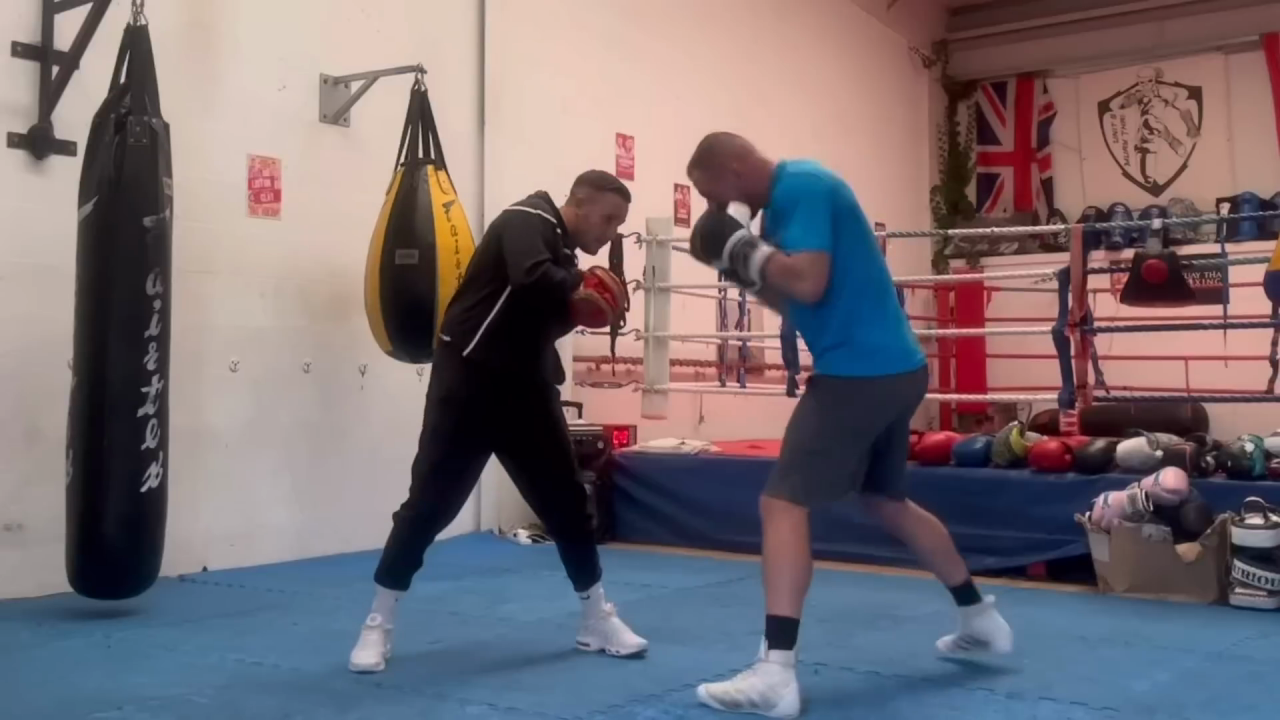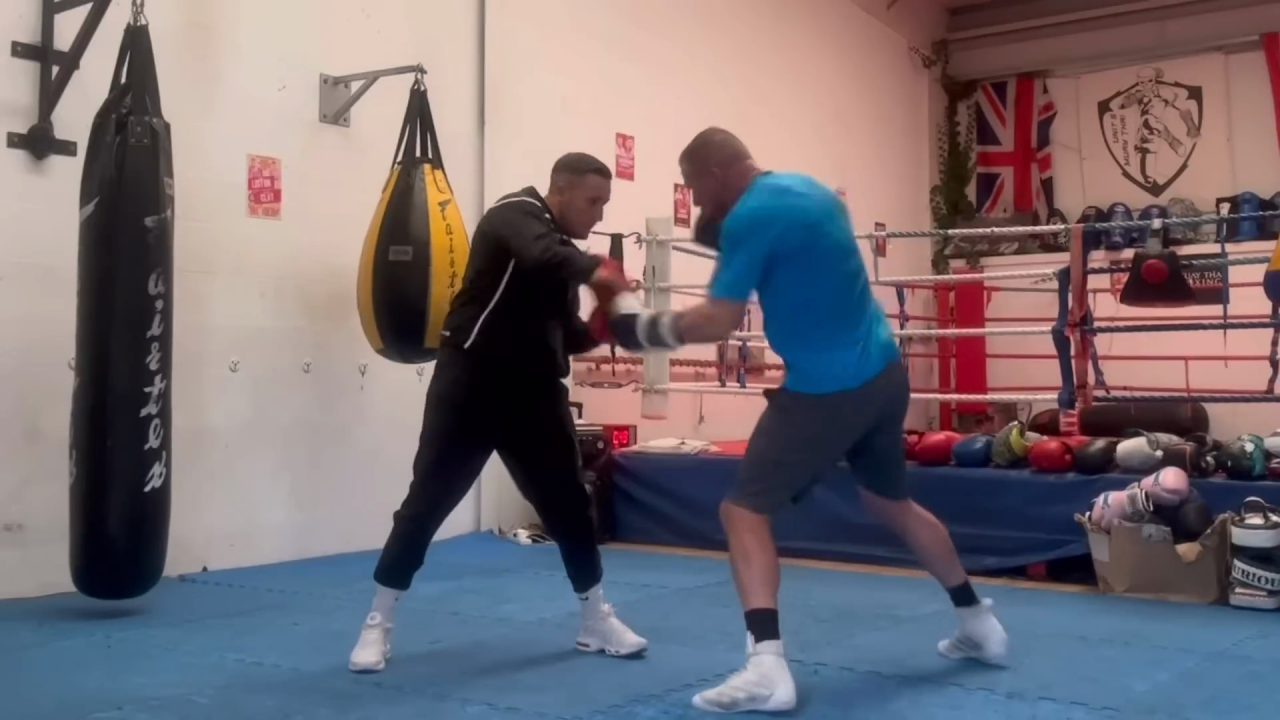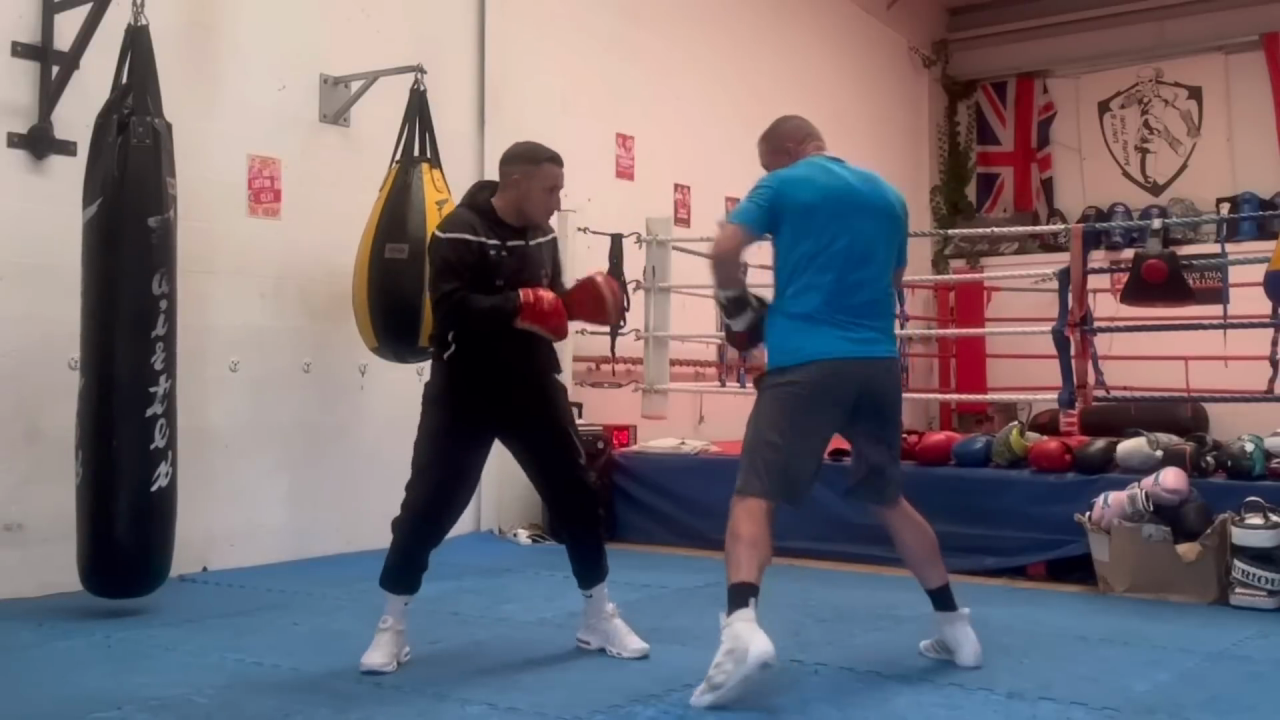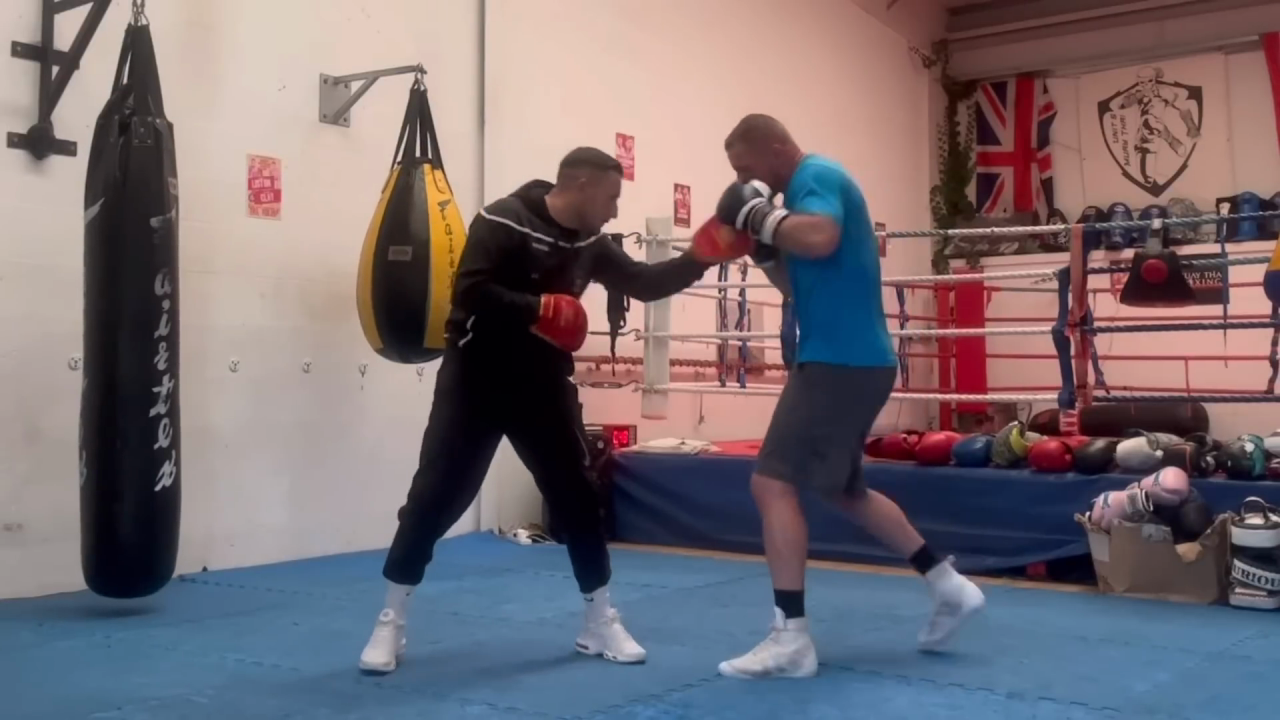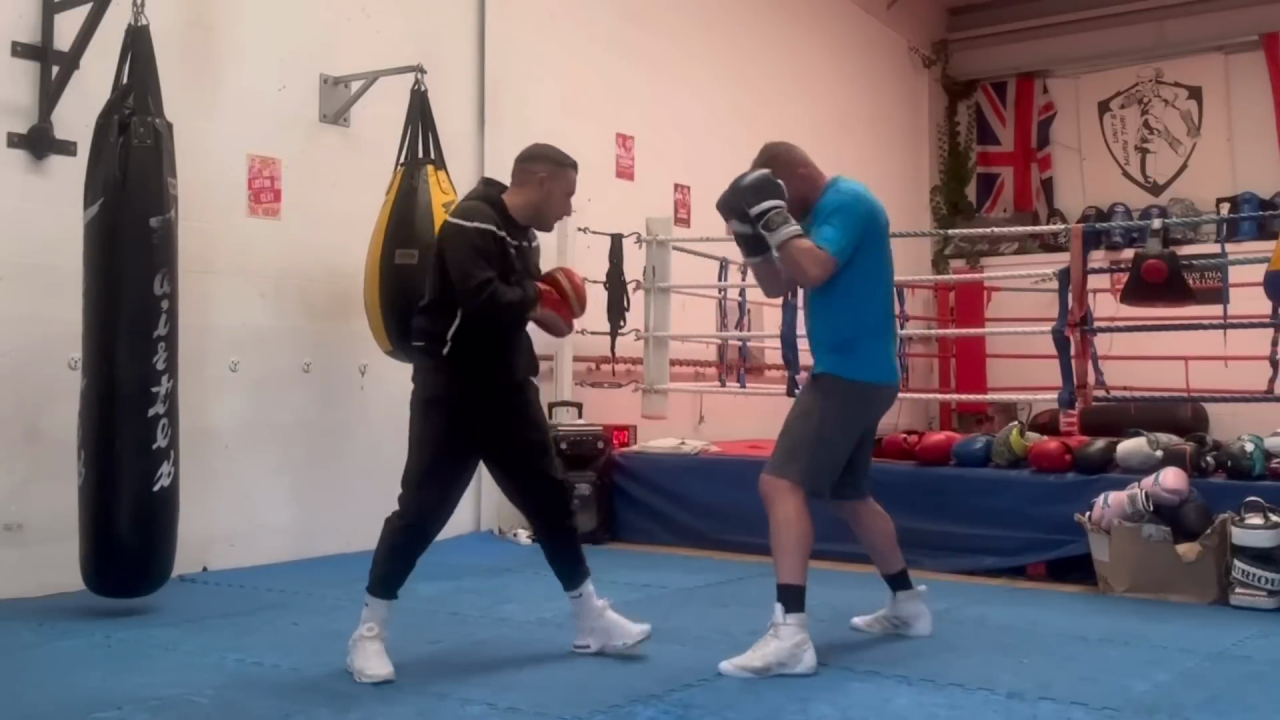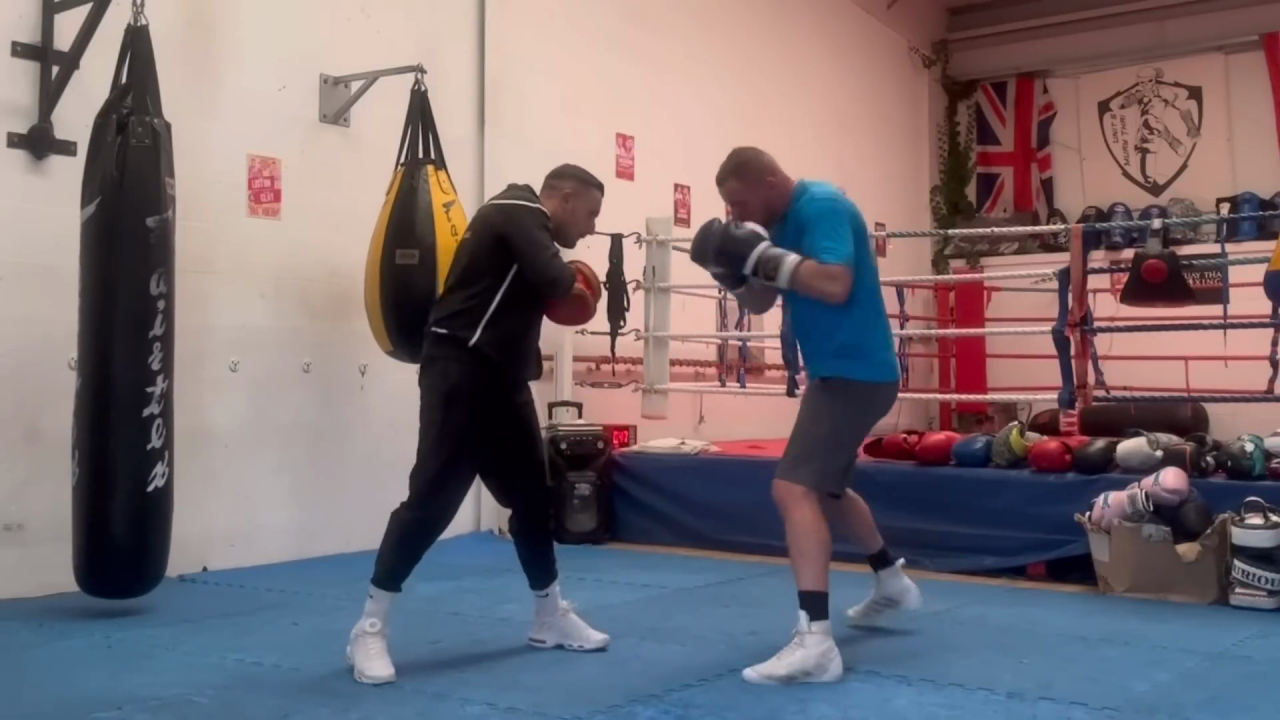
dt=0.4s
person 1, frame 1
left shoulder: (803, 187)
right shoulder: (778, 201)
left elbow: (806, 282)
right elbow: (781, 295)
left wrist: (743, 240)
right wrist: (731, 256)
left hip: (860, 373)
right hip: (896, 368)
left knee: (782, 502)
right knee: (887, 501)
left ankle: (775, 671)
right ankle: (980, 618)
person 1, frame 2
left shoulder: (755, 215)
right shoulder: (810, 192)
left elbow: (720, 320)
left wrist: (642, 323)
left hip: (828, 388)
right hip: (883, 369)
left knee: (744, 512)
right knee: (892, 502)
left ankle: (766, 666)
right ankle: (975, 619)
person 1, frame 3
left shoulder: (783, 183)
right shoulder: (888, 194)
left elbow: (724, 252)
left wrist: (737, 307)
left hip: (807, 366)
right hip: (879, 364)
left knee: (751, 496)
right knee: (886, 498)
left ankle: (741, 629)
right ankle: (956, 627)
person 1, frame 4
left shoulder: (815, 178)
right shoulder: (811, 186)
left elbow: (822, 241)
right elbow: (795, 281)
left wrist: (761, 213)
right wrist: (761, 242)
left hip: (838, 361)
right hip: (861, 359)
left knee: (773, 484)
right knee: (845, 490)
left ankle: (792, 637)
right ankle: (945, 582)
person 1, frame 5
left shoulder: (845, 200)
right shoulder: (820, 213)
left elbow: (816, 269)
right elbow: (777, 285)
left wrist: (772, 218)
right wrist: (752, 234)
left hip: (849, 372)
right hip: (861, 373)
left knee: (780, 484)
right knee: (850, 495)
left ankle: (789, 634)
right ankle: (908, 603)
person 1, frame 6
left shoulder: (824, 206)
right shoulder: (767, 226)
left elbow: (836, 288)
right elbow: (756, 303)
left wrist: (766, 258)
right wrist: (727, 264)
left hip: (858, 374)
right hip: (833, 374)
left knee: (794, 488)
right knee: (827, 485)
left ankle: (815, 641)
right ankle: (890, 579)
person 2, frame 1
left shoulder: (562, 252)
right shoulder: (526, 221)
right elbow: (532, 283)
left wrist: (577, 306)
right wrist: (578, 287)
left hip: (527, 389)
right hip: (470, 381)
left knee: (566, 500)
right knee: (431, 501)
left ankle: (597, 619)
right ankle: (378, 625)
person 2, frame 2
left shoulder: (566, 247)
right shoulder: (514, 218)
left elbow: (563, 337)
right elbow: (543, 259)
left wrist: (601, 329)
right wrist: (596, 270)
left hip: (535, 389)
right hip: (472, 381)
left knee: (568, 501)
right knee: (429, 500)
left ankle: (597, 618)
right ankle: (378, 625)
person 2, frame 3
left shoulder: (542, 234)
right shoulder: (458, 233)
right elbow: (450, 309)
right wrist: (516, 307)
left hip: (532, 383)
right hip: (464, 388)
left knee: (576, 496)
right knee: (428, 506)
left ankle: (599, 618)
right ankle: (391, 629)
person 2, frame 4
left shoulder: (587, 239)
right shoulder: (503, 222)
left elbow: (640, 282)
right elbow: (470, 293)
left wrist: (701, 257)
right wrist: (538, 311)
left hip: (542, 384)
right hip: (476, 377)
left knee: (576, 497)
right knee: (434, 497)
left ankle: (601, 623)
right ankle: (390, 623)
person 2, frame 5
left shoulder: (521, 231)
right shoulder: (471, 224)
right elbow: (481, 301)
left wrist: (551, 300)
right wrist: (537, 300)
left hip: (507, 384)
right hip: (452, 384)
left knee: (548, 496)
right knee: (423, 505)
left ankle: (591, 618)
right ankle: (369, 633)
person 2, frame 6
left shoulder: (525, 229)
right shoulder: (518, 213)
right elbow: (549, 276)
left wrist: (564, 290)
right wrist: (572, 281)
left hip: (502, 379)
right hip: (460, 372)
left knee: (532, 496)
right knee: (433, 498)
left ankle: (551, 616)
right ankle: (370, 629)
